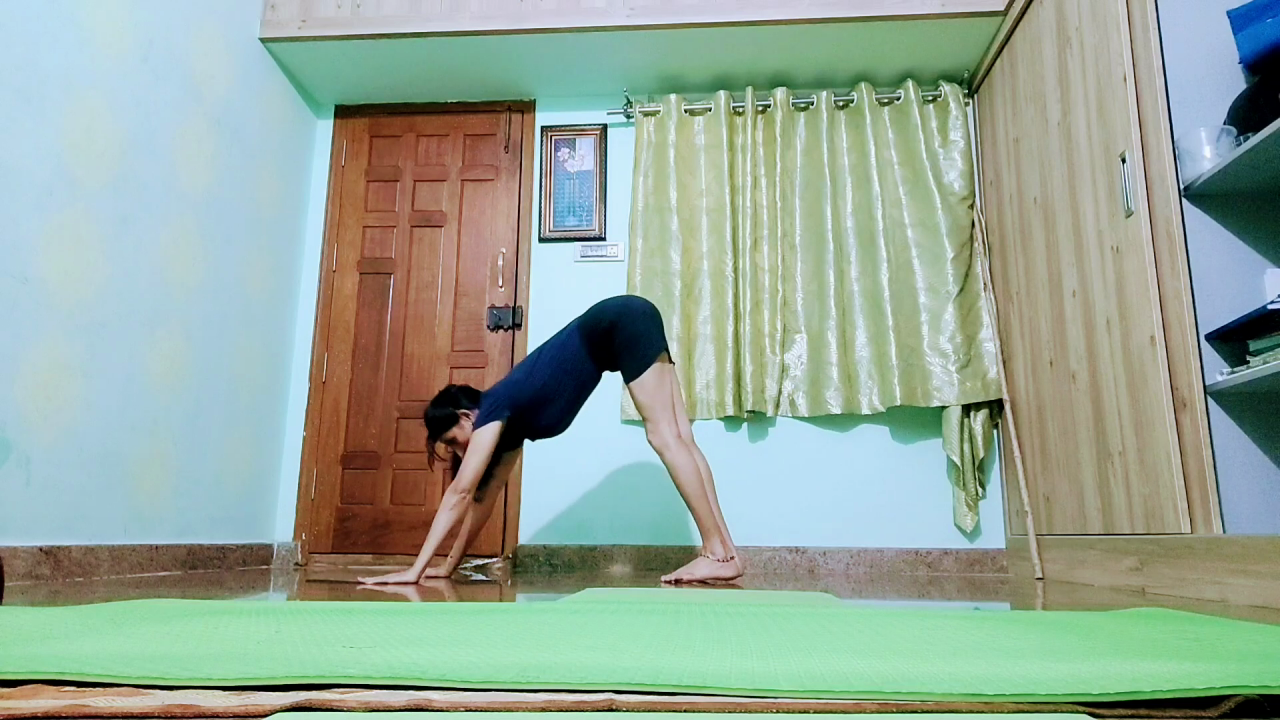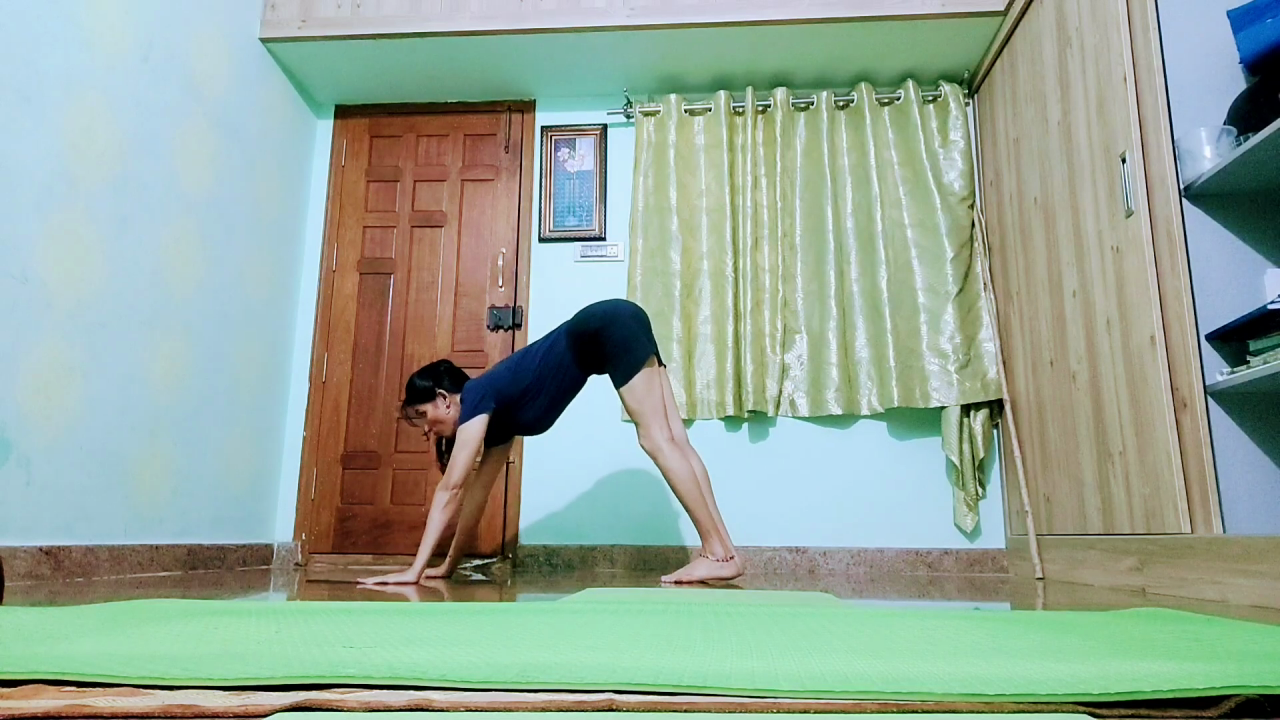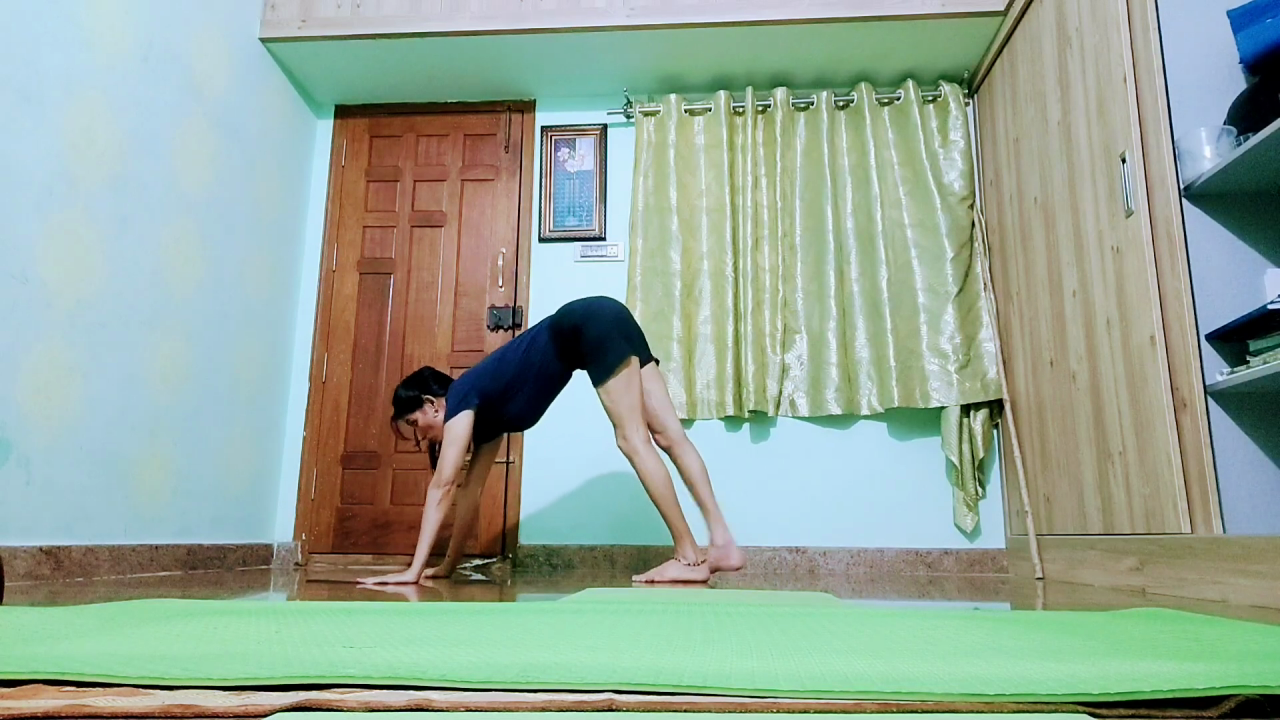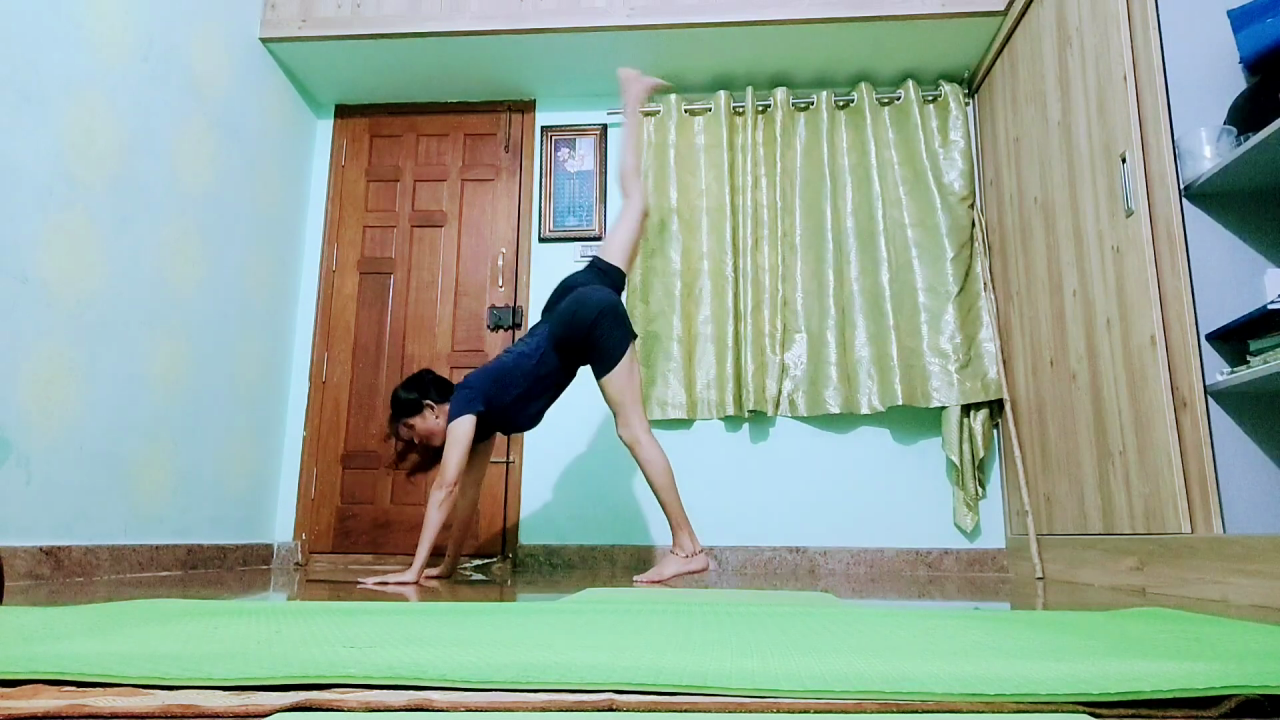
dt=0.5s
person 1, frame 1
left shoulder: (493, 410)
right shoulder: (510, 423)
left elbow: (460, 493)
right elbow: (484, 496)
left wrist: (416, 570)
right wrist: (449, 565)
left hip: (622, 324)
right hip: (621, 329)
left knee: (665, 437)
right knee: (680, 437)
left ankle: (717, 554)
right ankle: (725, 552)
person 1, frame 2
left shoulder: (476, 400)
right shoulder: (497, 415)
left elbow: (452, 487)
right elbow: (477, 488)
left wrist: (416, 569)
right wrist: (449, 564)
left hip: (611, 327)
right hip: (608, 334)
left knee: (658, 440)
right knee: (674, 439)
left ankle: (718, 553)
right ankle: (724, 550)
person 1, frame 3
left shoulder: (461, 399)
right shoulder: (486, 415)
left elbow: (443, 487)
right elbow: (469, 488)
left wrist: (414, 569)
right wrist: (448, 565)
left hip: (593, 325)
right hip: (600, 327)
left knee: (634, 440)
right knee: (669, 433)
left ankle: (689, 556)
right ankle: (723, 545)
person 1, frame 4
left shoulder: (465, 404)
right shoulder: (480, 409)
left elbow: (447, 487)
right elbow: (469, 487)
left wrist: (416, 569)
right wrist: (449, 564)
left hip: (590, 319)
right hip: (579, 307)
left knee: (633, 430)
right knee: (634, 202)
left ankle: (686, 548)
